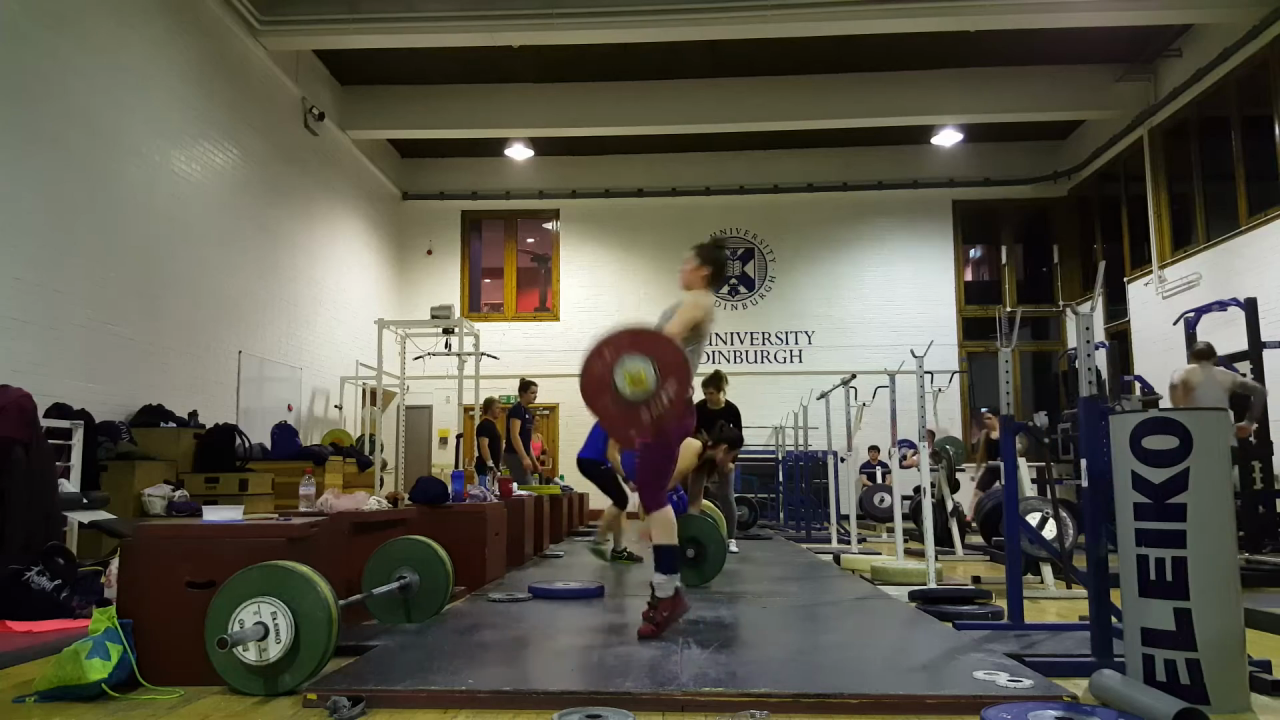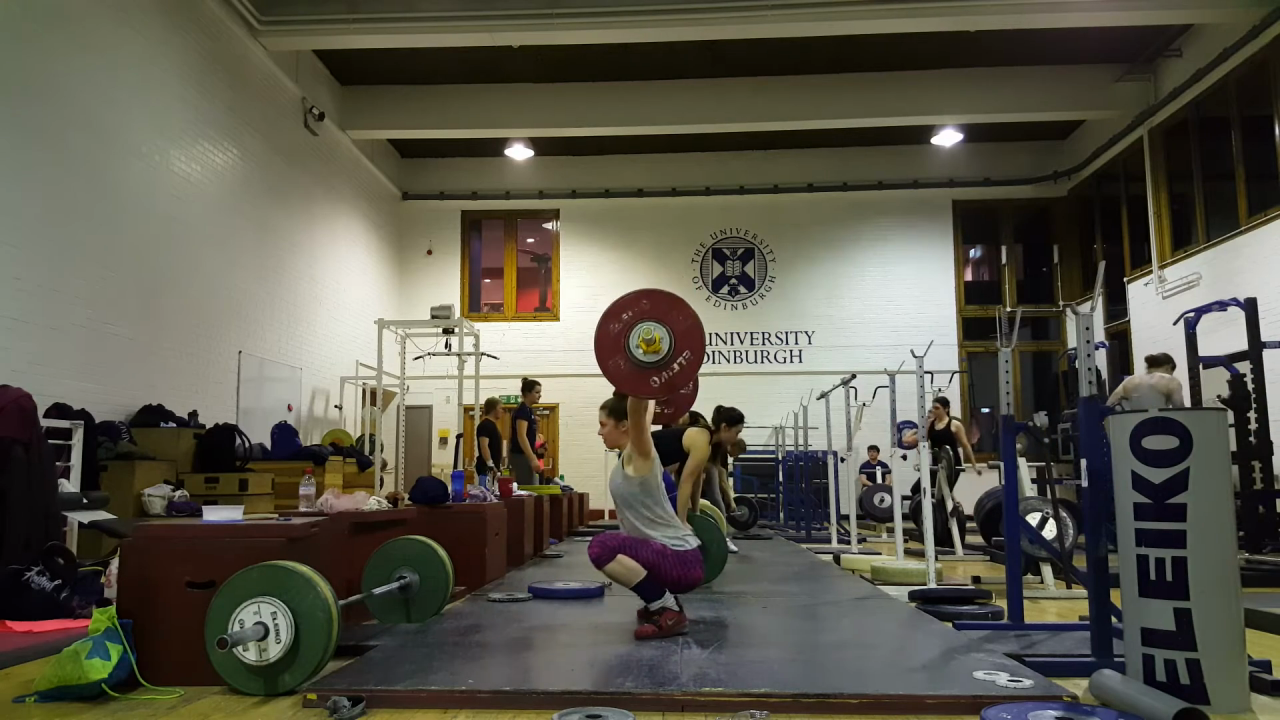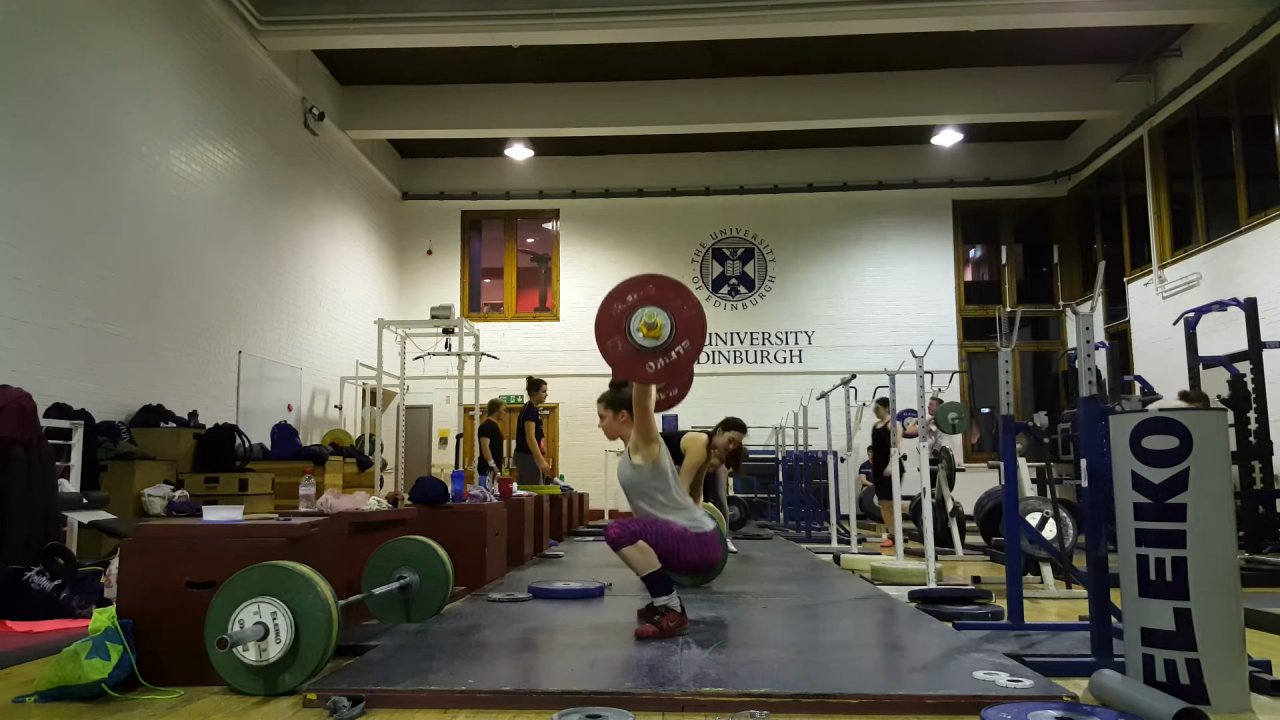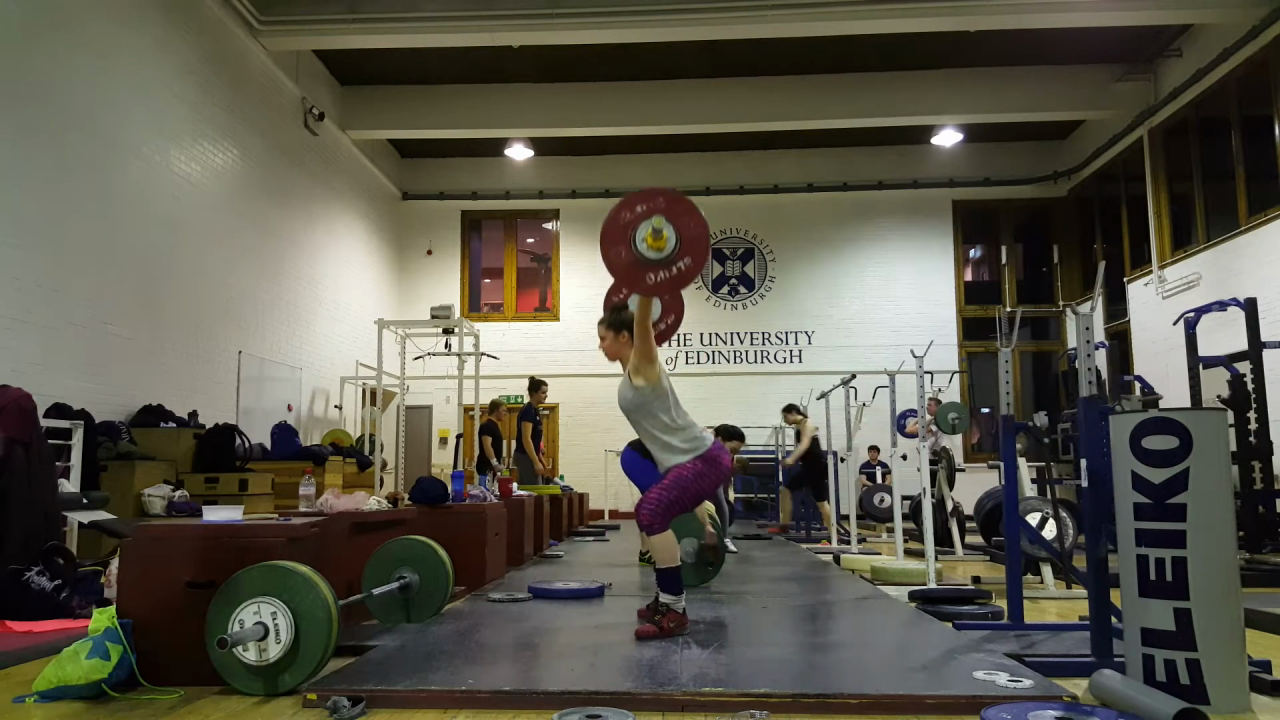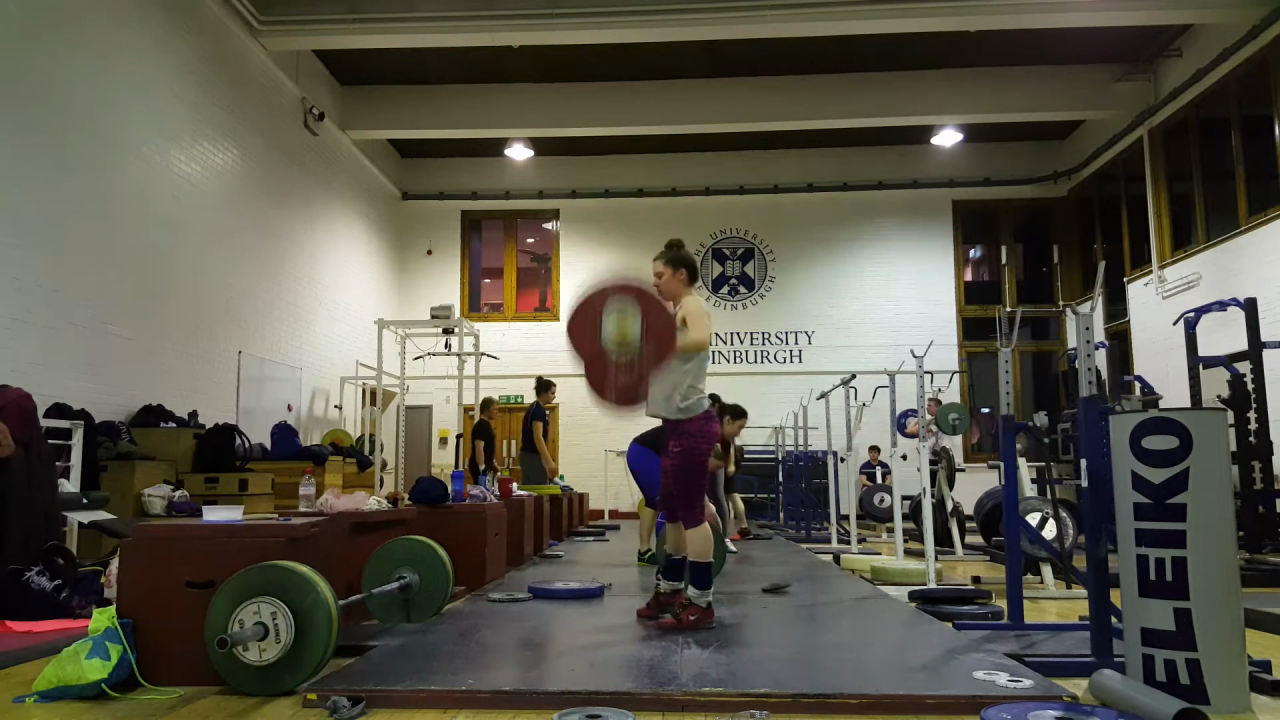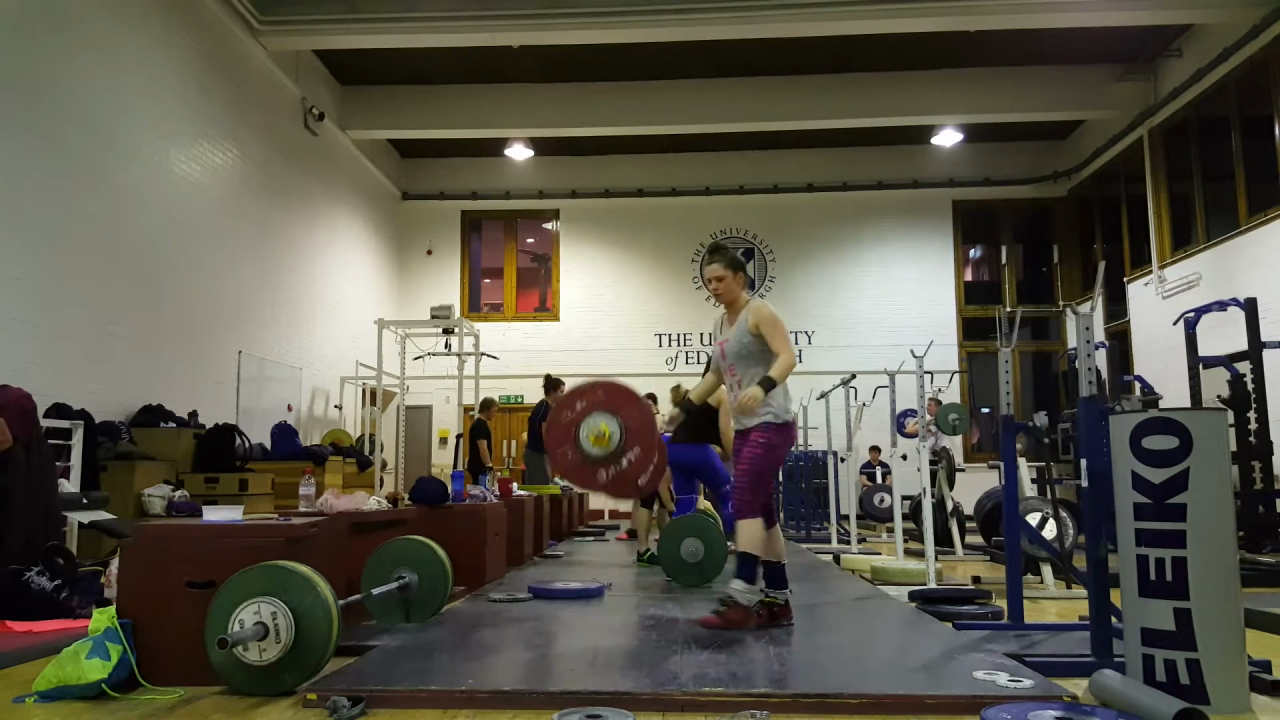
dt=0.7s
person 1, frame 1
left shoulder: (698, 303)
right shoulder: (694, 304)
left elbow: (673, 331)
left hip: (669, 408)
right hip: (666, 407)
left knee: (652, 501)
right knee: (653, 501)
left ankle: (667, 595)
right ankle: (666, 588)
person 1, frame 2
left shoulder: (638, 455)
right shoulder: (632, 457)
left elbow: (638, 412)
right elbow: (645, 410)
left hip: (680, 560)
right hip: (674, 555)
left knee: (601, 548)
right knee: (610, 547)
left ankle: (668, 611)
right ankle: (663, 601)
person 1, frame 3
left shoulder: (642, 443)
right shoulder: (635, 445)
left elbow: (643, 404)
right elbow: (648, 401)
left hip: (699, 544)
right hip: (692, 540)
left knee: (619, 532)
right knee: (628, 535)
left ankle: (671, 612)
right ankle: (666, 601)
person 1, frame 4
left shoulder: (642, 364)
right shoulder: (632, 368)
left elbow: (643, 322)
right elbow: (643, 325)
left hip: (705, 457)
right hip: (694, 458)
left knee: (651, 513)
right knee: (651, 514)
left ankle: (674, 612)
right ankle: (667, 599)
person 1, frame 5
left shoulder: (693, 306)
right shoulder: (680, 309)
left elbow: (701, 339)
left hip: (691, 422)
right hip: (681, 422)
left knee: (689, 511)
right knee: (673, 509)
left ankle: (699, 604)
right ankle: (669, 592)
person 1, frame 6
left shoulder: (759, 313)
right shoulder: (722, 323)
left elbow: (787, 356)
right elbow: (715, 375)
left wrist: (763, 387)
right wrist: (682, 410)
left hip: (771, 425)
right hip: (745, 428)
left knee: (745, 505)
right knee: (760, 512)
left ankle: (741, 602)
right ankle: (777, 600)
